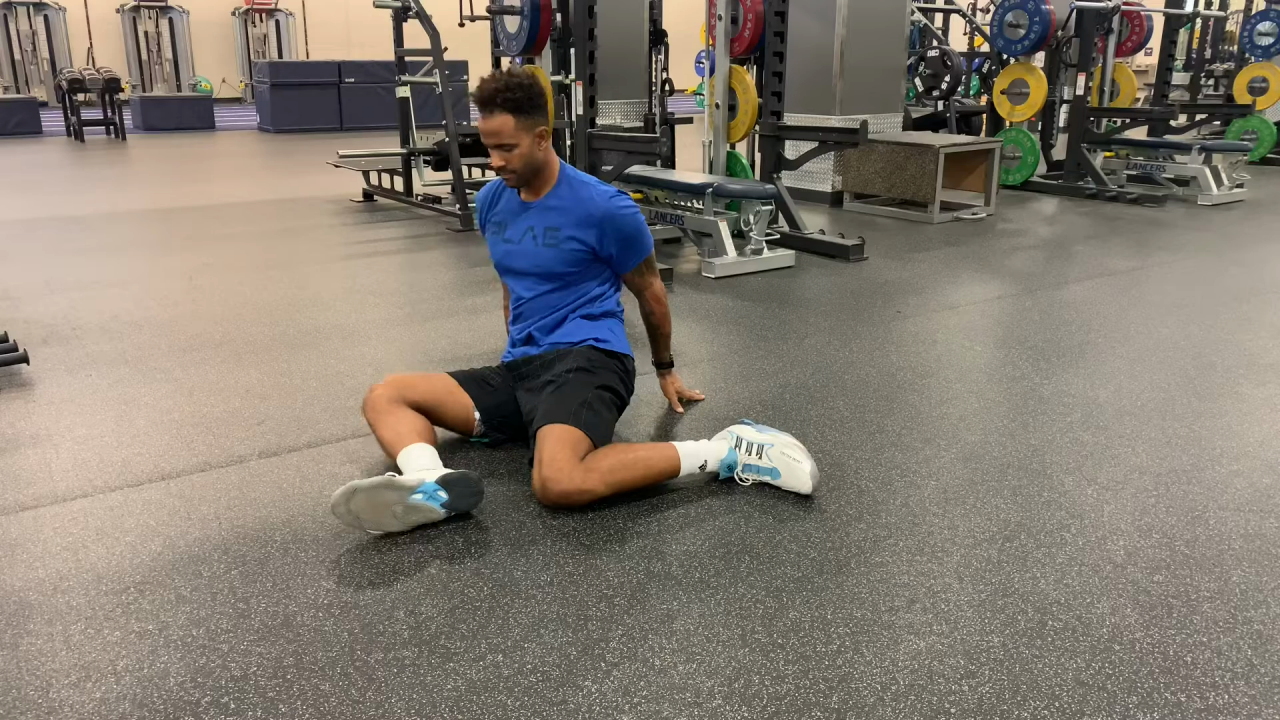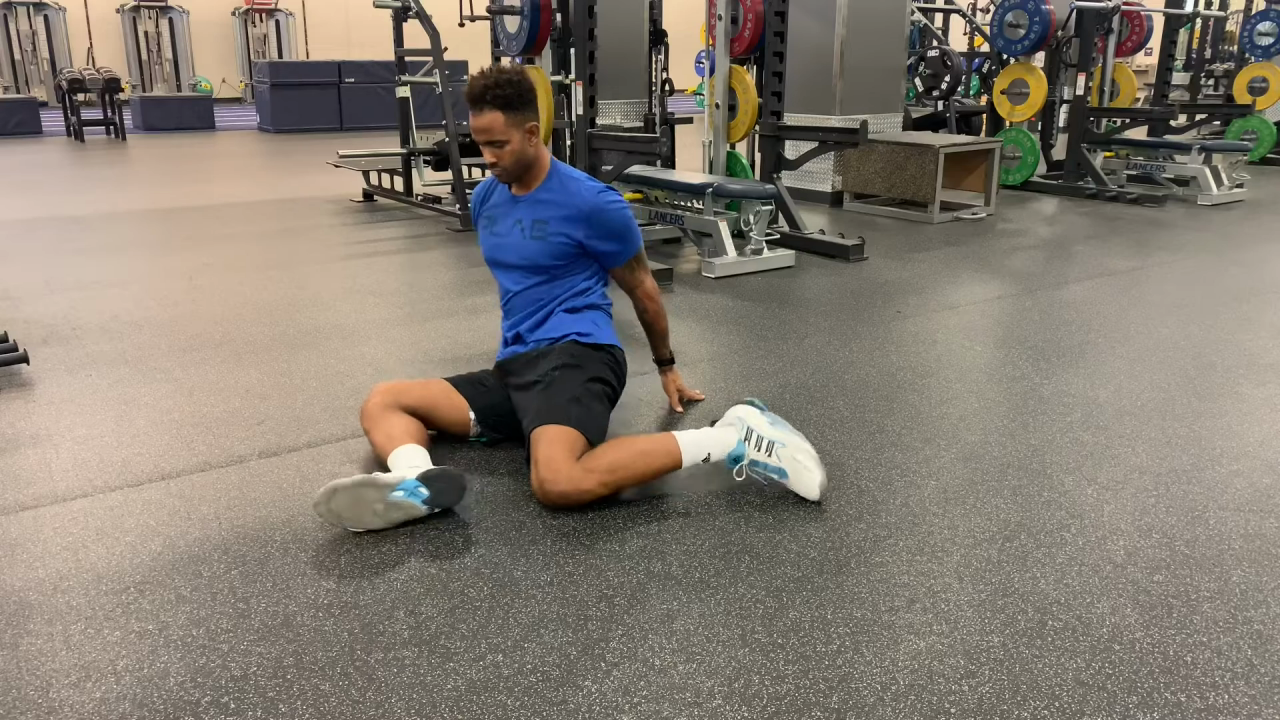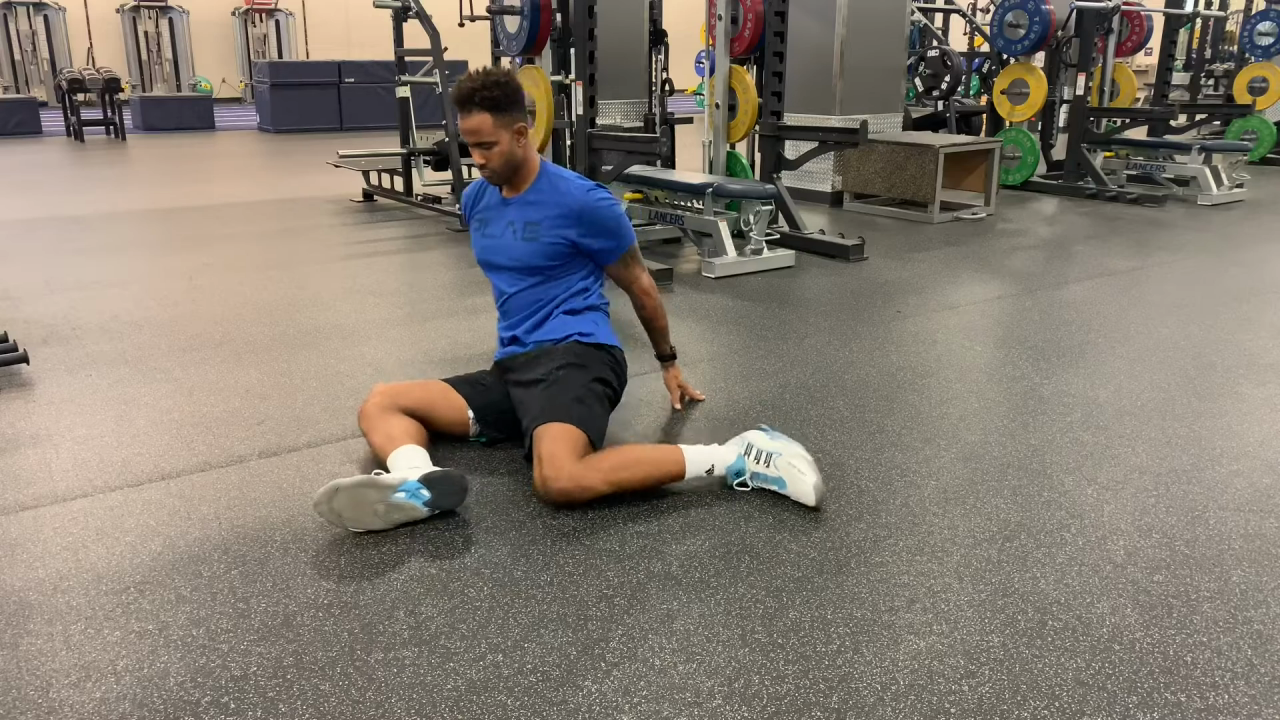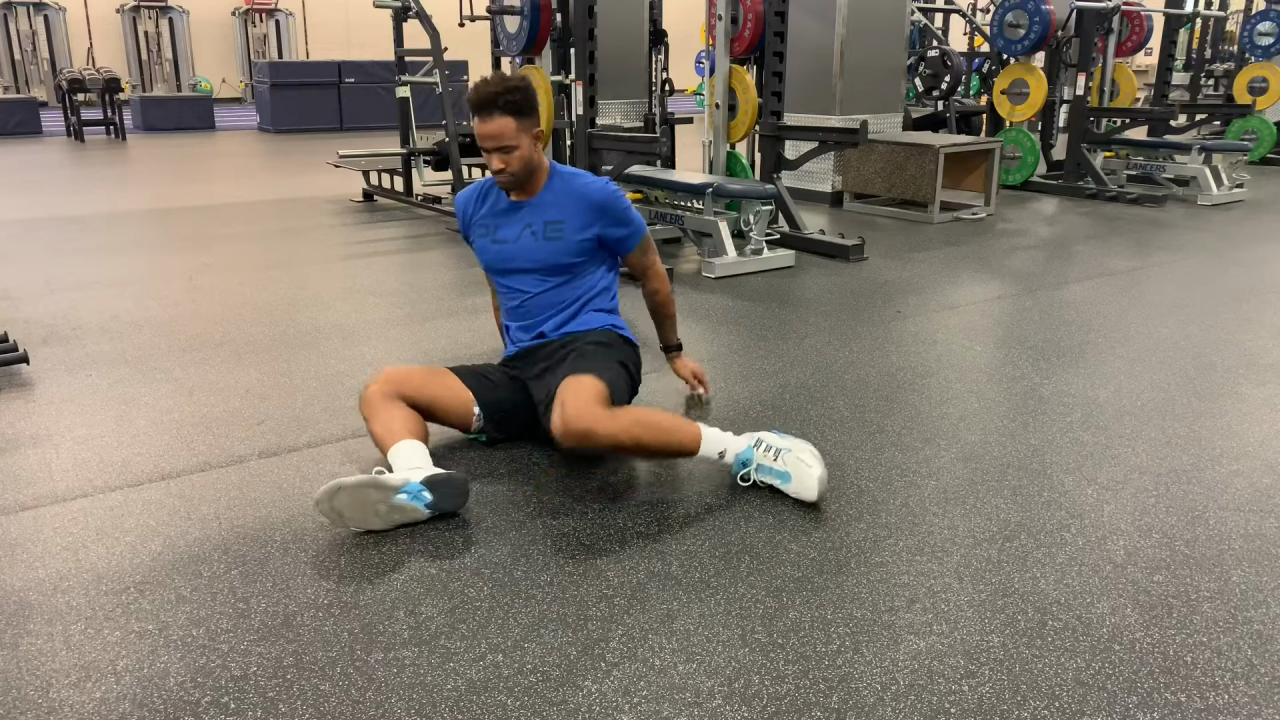
dt=0.3s
person 1, frame 1
left shoulder: (605, 209)
right shoulder: (490, 202)
left elbow: (650, 291)
left wrist: (665, 370)
left hip: (586, 360)
right hip: (520, 368)
left knee: (557, 484)
right knee: (385, 397)
left ankle: (729, 453)
right ankle: (433, 486)
person 1, frame 2
left shoulder: (591, 204)
right shoulder: (485, 200)
left elbow: (642, 287)
left wrist: (666, 368)
left hip: (575, 357)
right hip: (516, 367)
left knee: (557, 484)
right knee: (380, 405)
left ankle: (732, 440)
right ankle: (414, 485)
person 1, frame 3
left shoulder: (581, 202)
right shoulder: (475, 200)
left elbow: (638, 283)
left wrist: (667, 362)
left hip: (575, 356)
right hip: (514, 367)
left knee: (560, 481)
right knee: (379, 406)
left ankle: (736, 458)
right ankle: (418, 485)
person 1, frame 4
left shoulder: (594, 197)
right shoulder: (472, 206)
left elbow: (651, 274)
left wrist: (673, 351)
left hip: (590, 348)
right hip: (522, 371)
left knee: (575, 426)
right knee: (381, 390)
left ankle: (745, 451)
right ankle: (418, 485)
